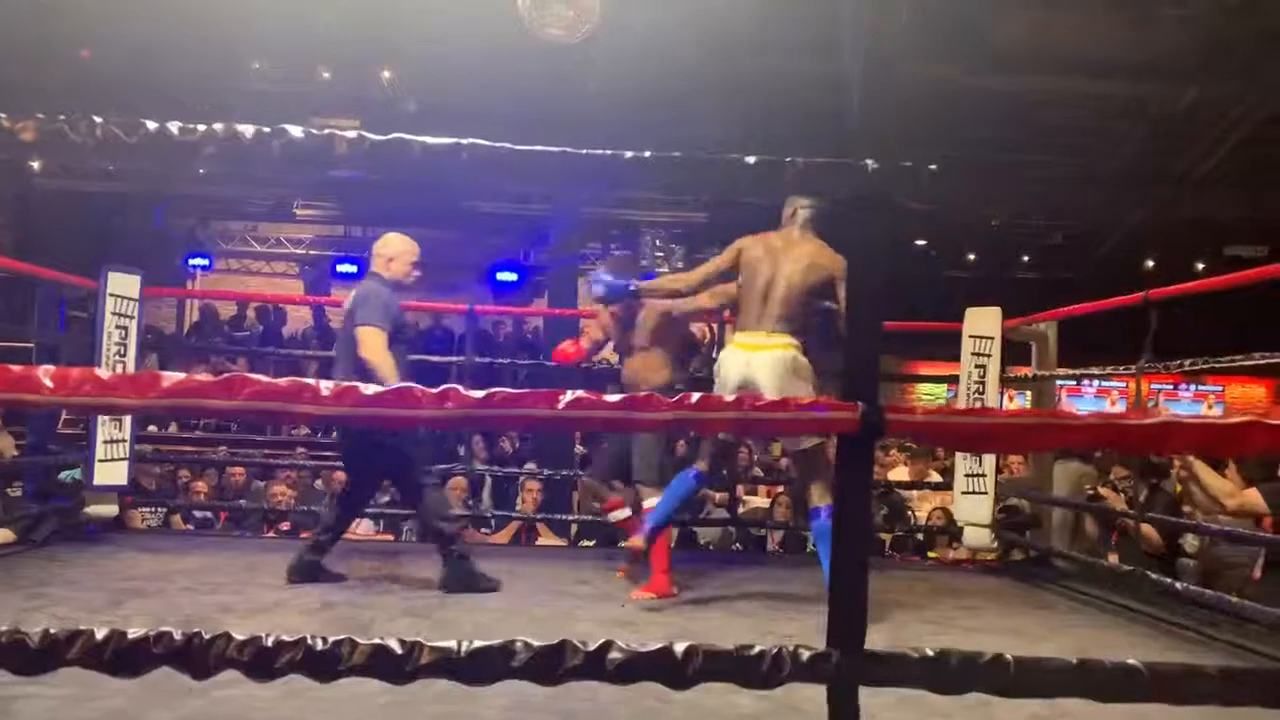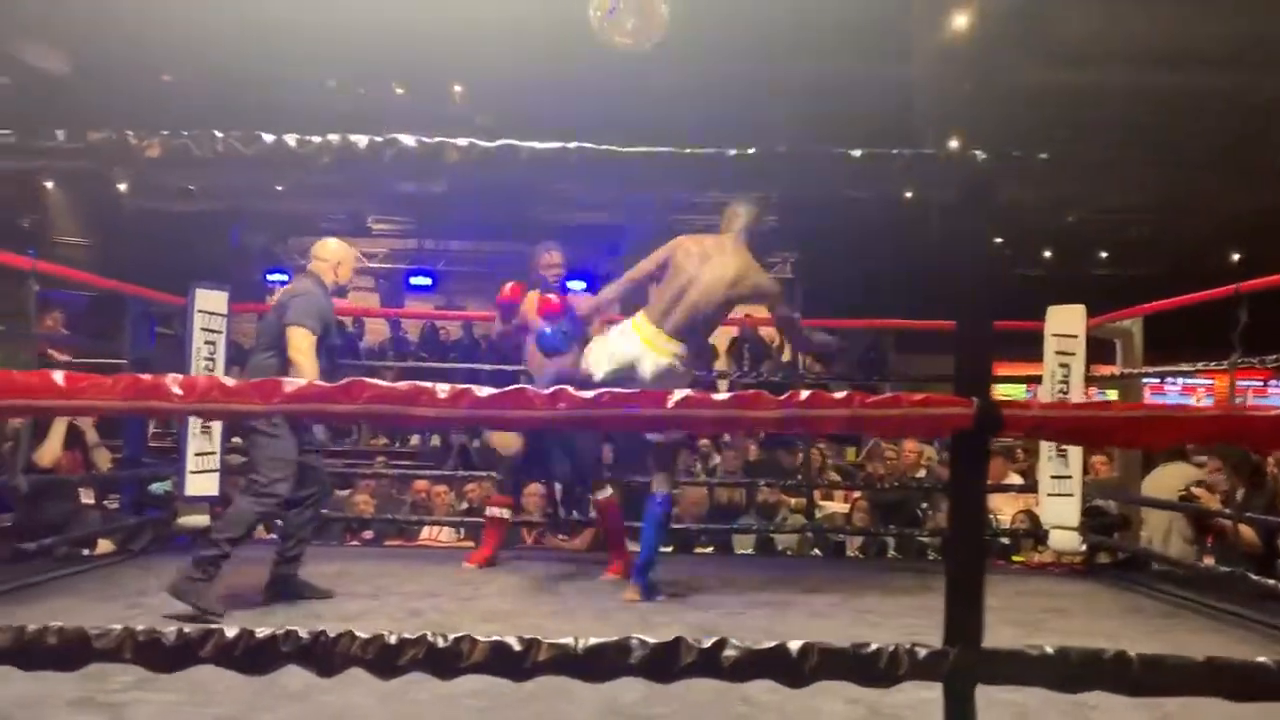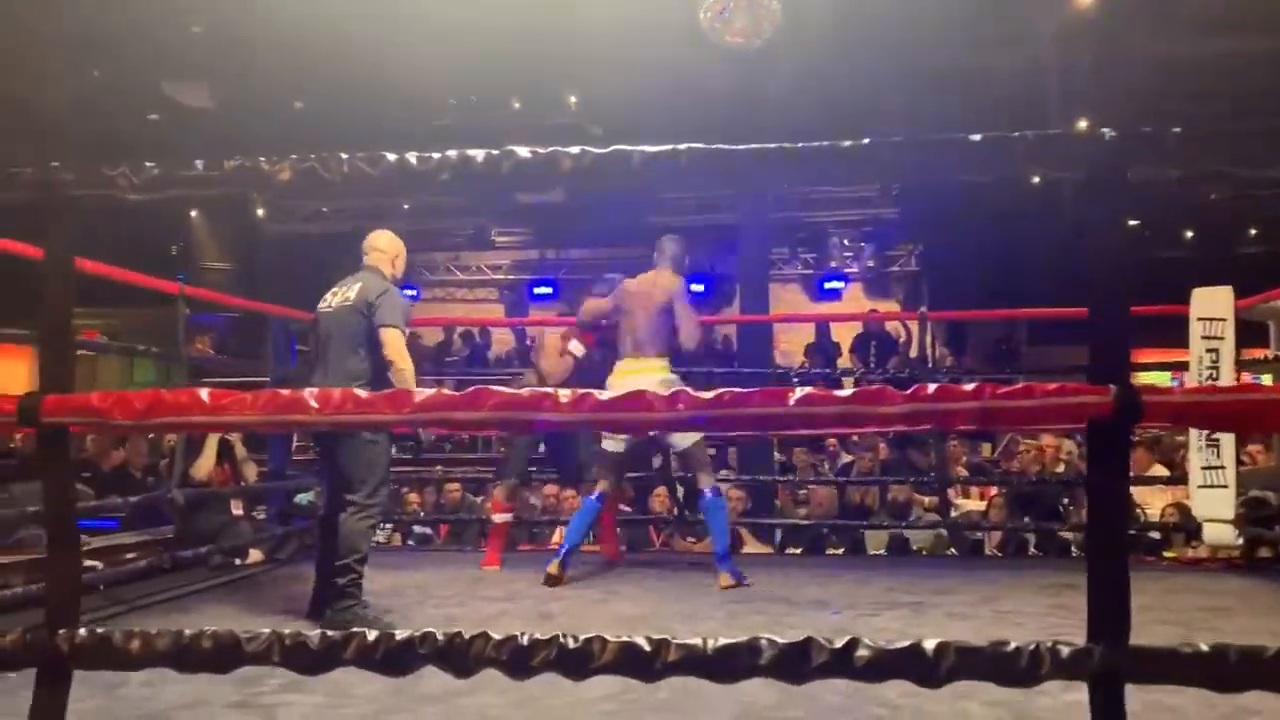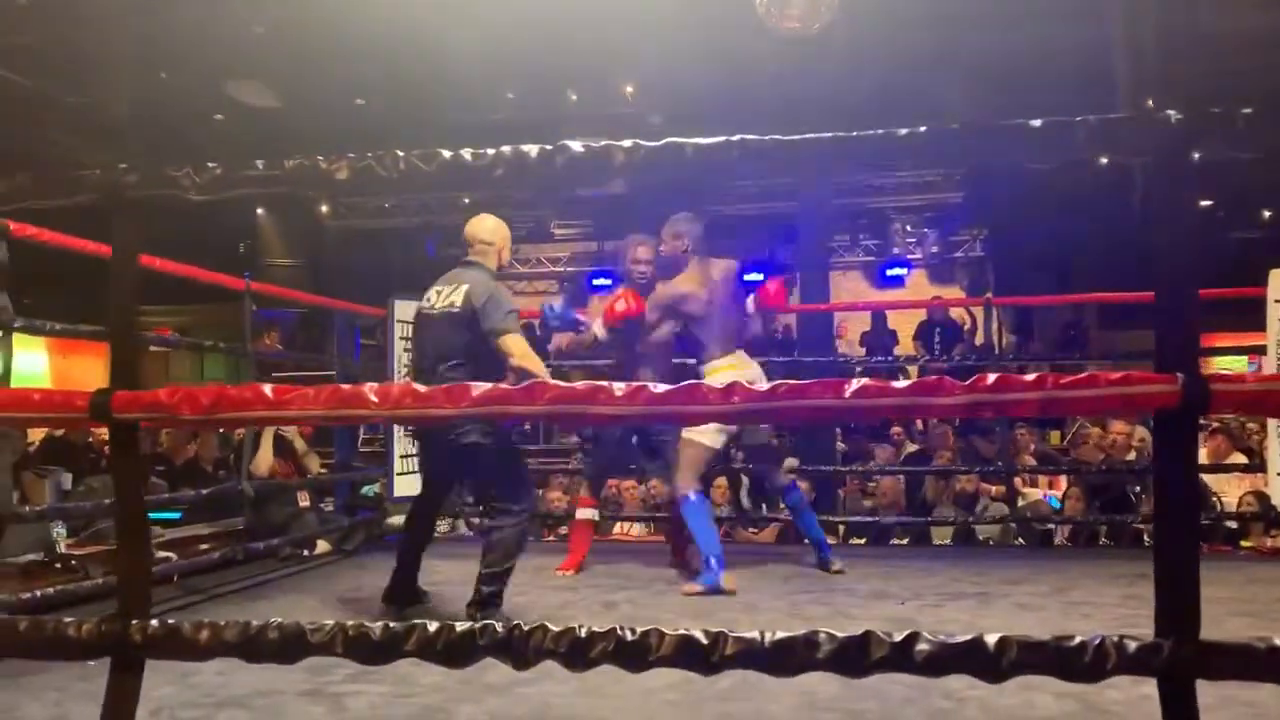
dt=1s
person 1, frame 1
left shoulder: (366, 296)
right shoulder: (376, 297)
right elbow: (373, 351)
left knee: (360, 488)
right knee: (420, 487)
left ankle: (310, 560)
right ankle: (457, 568)
person 1, frame 2
left shoulder: (307, 295)
right shoulder: (311, 297)
right elbow: (300, 354)
left knee: (313, 487)
right knee: (268, 492)
left ankle: (284, 577)
right ankle: (198, 575)
person 1, frame 3
left shoulder: (333, 294)
right shoulder: (385, 293)
right elbow: (394, 354)
left knee: (338, 503)
right knee: (365, 503)
left ankle: (325, 596)
right ankle: (345, 603)
person 1, frame 4
left shoulder: (436, 289)
right shoulder: (491, 291)
left elbow: (420, 355)
right elbow: (520, 359)
right hip: (471, 421)
left knee: (430, 499)
right knee: (513, 504)
left ankle: (401, 587)
right ankle: (485, 609)
person 2, frame 1
left shoulder: (750, 244)
right shoulder: (834, 262)
left elbow: (689, 284)
left wrist: (626, 288)
left hip: (736, 358)
right hip: (781, 361)
left knee: (707, 462)
right knee: (819, 484)
left ankle: (645, 532)
person 2, frame 2
left shoulder: (688, 244)
right shoulder: (760, 280)
left elbow: (624, 285)
right elbow: (795, 337)
left wrist: (578, 315)
right wrist: (822, 344)
left hip: (631, 336)
right hip: (667, 363)
left knee: (578, 371)
right knee: (664, 474)
right ankle: (640, 579)
person 2, frame 3
left shoulder: (628, 286)
right shoulder: (677, 286)
left elbow: (587, 314)
right elbow: (689, 343)
left hip: (621, 384)
right hip: (659, 382)
left knee: (604, 484)
right knee: (705, 477)
left ankle: (559, 559)
right ankle: (725, 567)
person 2, frame 4
left shoulder: (672, 291)
right shoulder: (729, 268)
left elbow: (651, 338)
left hip: (721, 383)
right hip: (749, 373)
left knee: (685, 482)
right knee: (773, 472)
left ankle: (715, 570)
right ankle: (825, 553)
person 3, frame 1
left shoulder: (659, 309)
right shoulder: (608, 316)
right elbow: (588, 345)
right wrist: (574, 350)
left knee: (647, 484)
right knee: (595, 479)
left ankle: (662, 578)
person 3, frame 2
left shoulder: (582, 301)
right shoulder: (524, 302)
right elbow: (505, 341)
left wrist: (567, 317)
right wrist: (505, 314)
left knee: (594, 478)
right knee: (507, 471)
left ankle: (619, 556)
right ankle: (489, 547)
person 3, frame 3
left shoulder: (596, 352)
right shoulder: (553, 339)
left elbow: (601, 385)
right elbow: (552, 376)
right wrist: (579, 345)
right knee: (510, 480)
left ankle: (610, 546)
right ankle: (494, 549)
person 3, frame 4
right shoulder: (608, 302)
right elbow: (584, 341)
left knee: (674, 476)
right knee: (595, 475)
left ankle: (681, 551)
right ankle: (577, 552)
